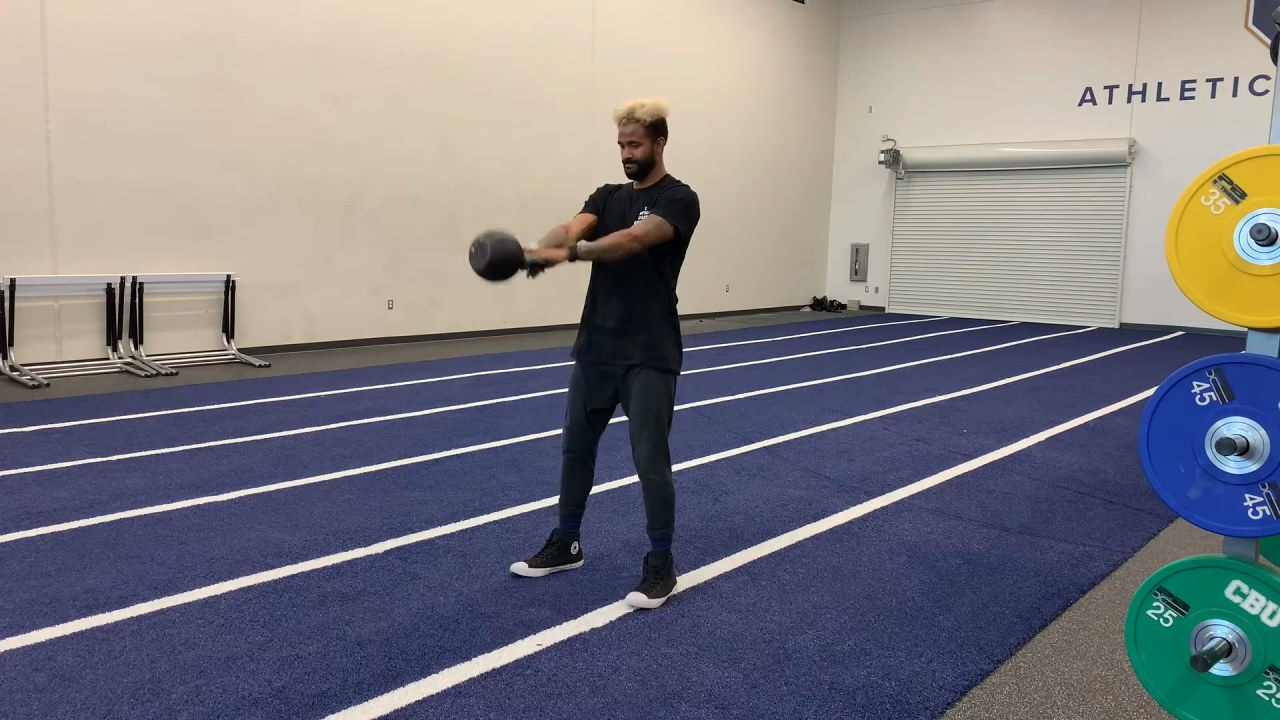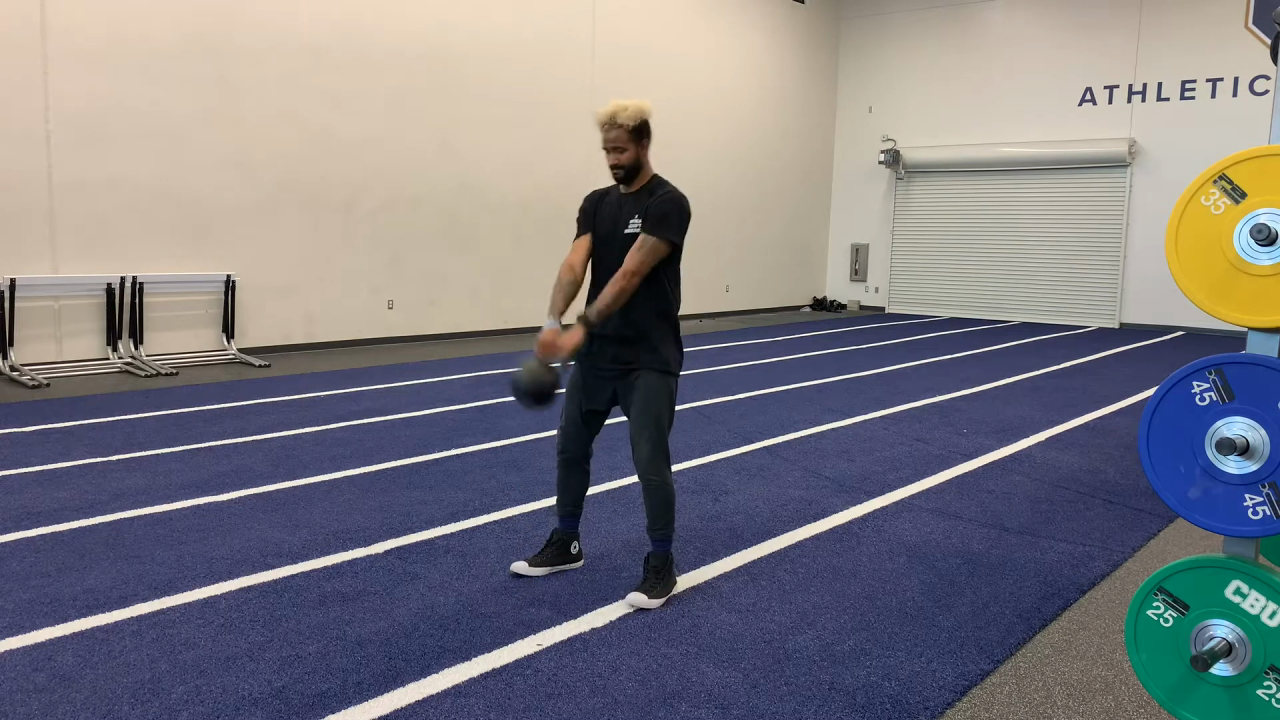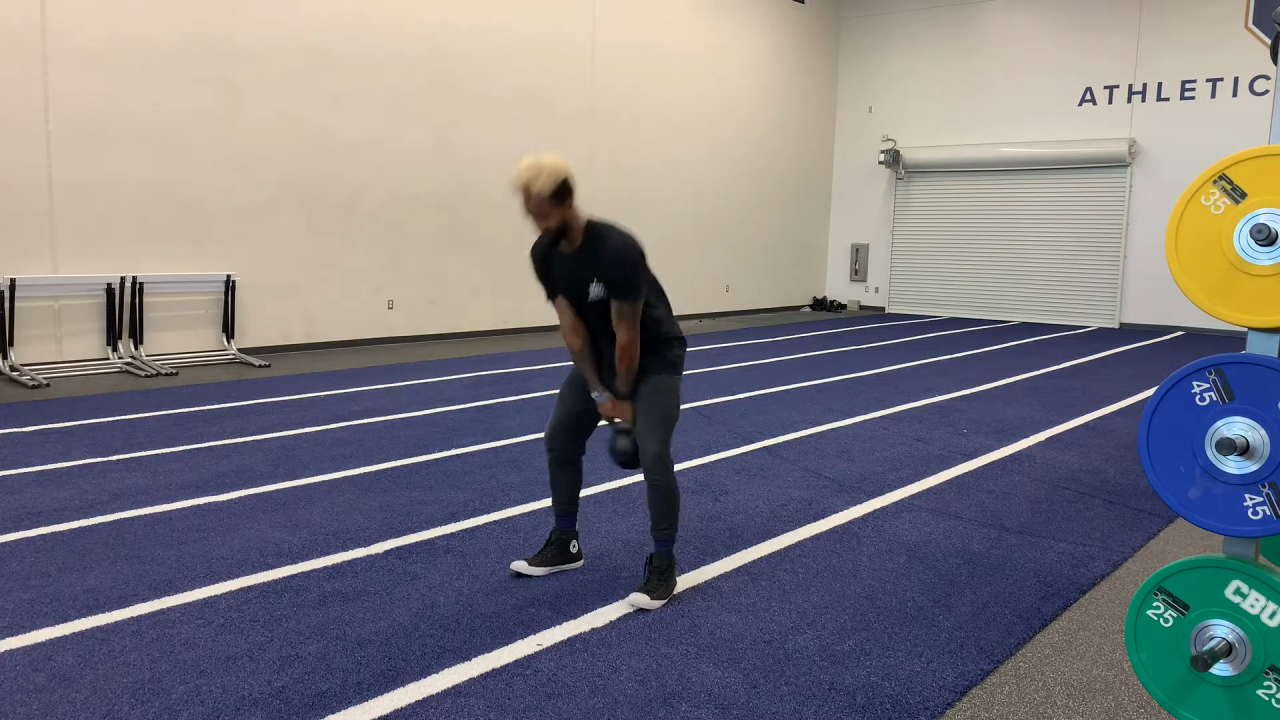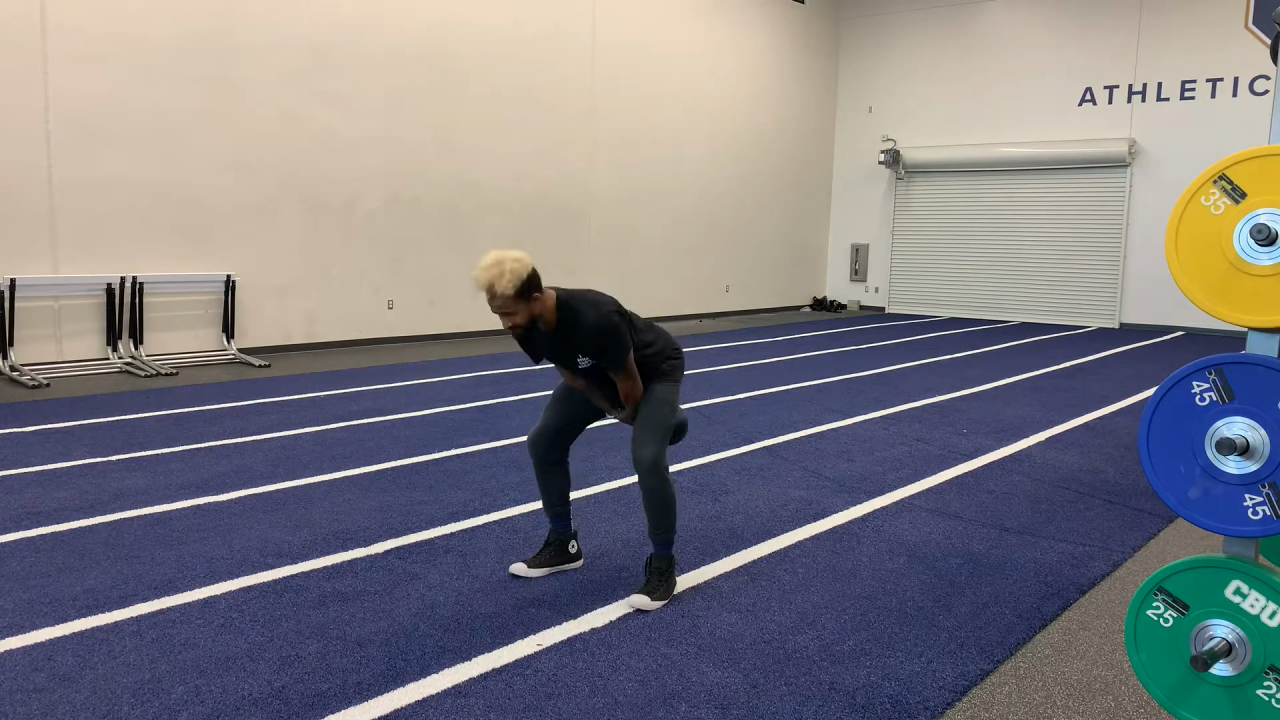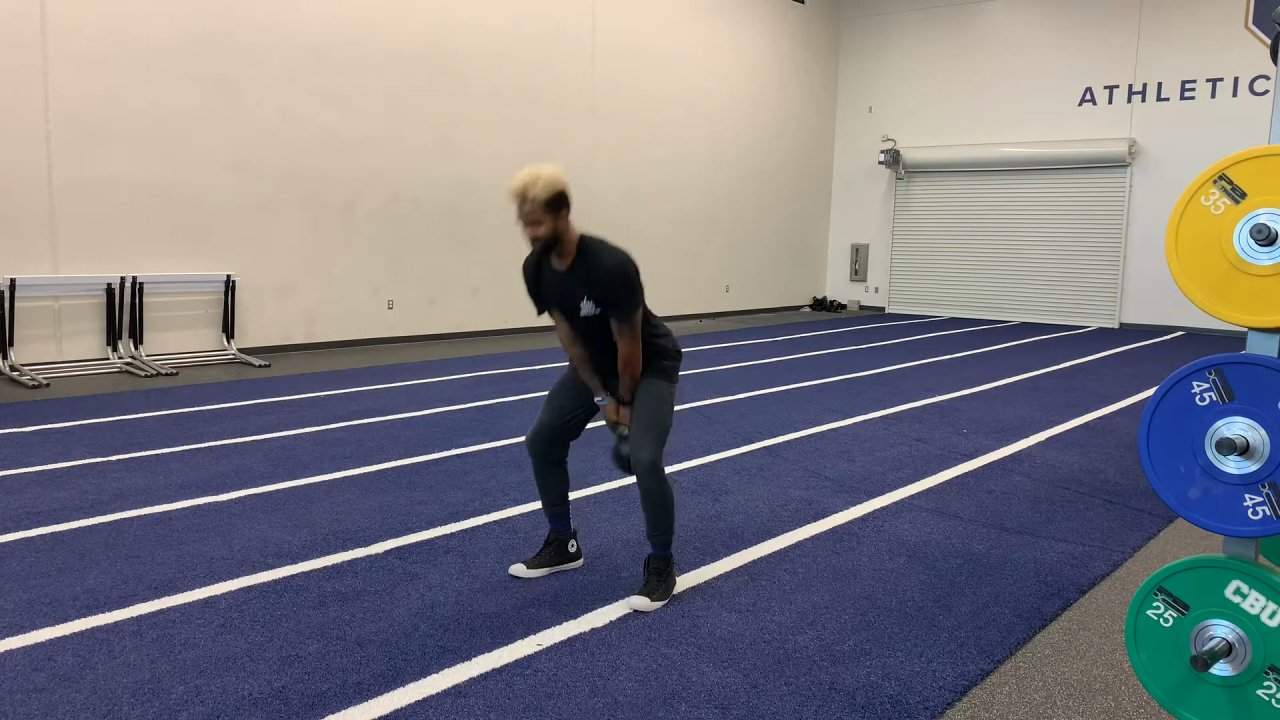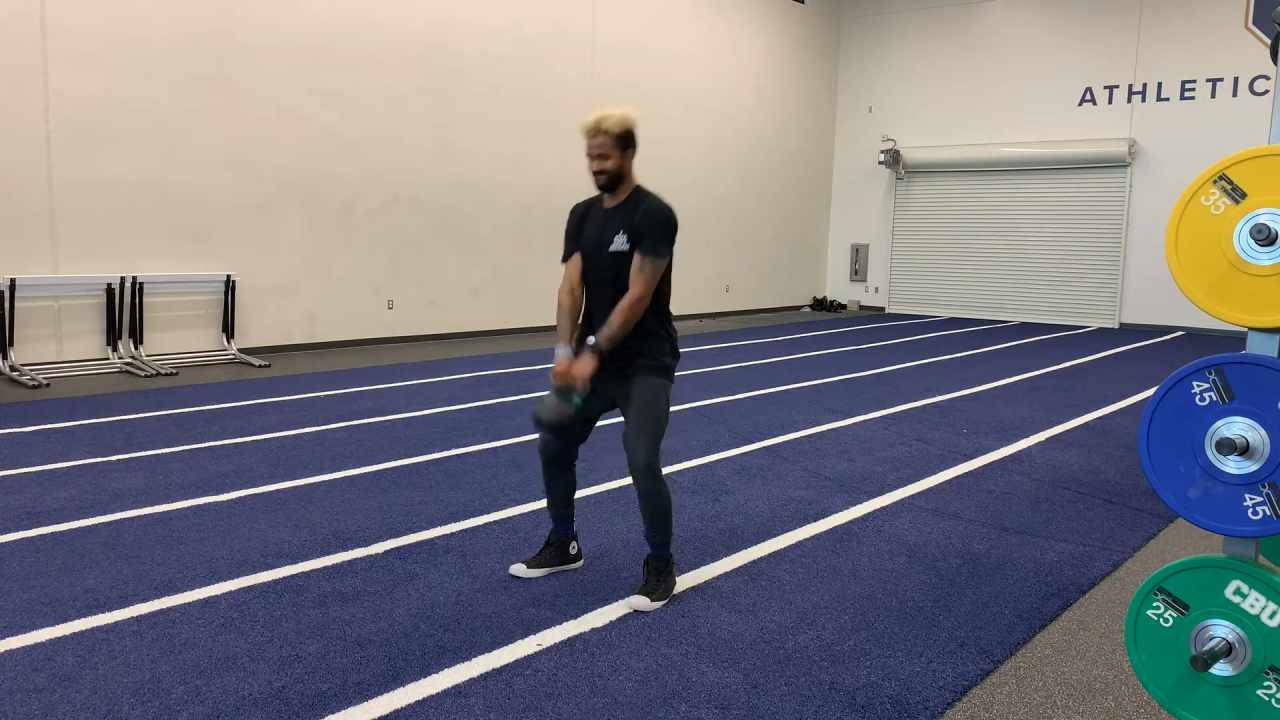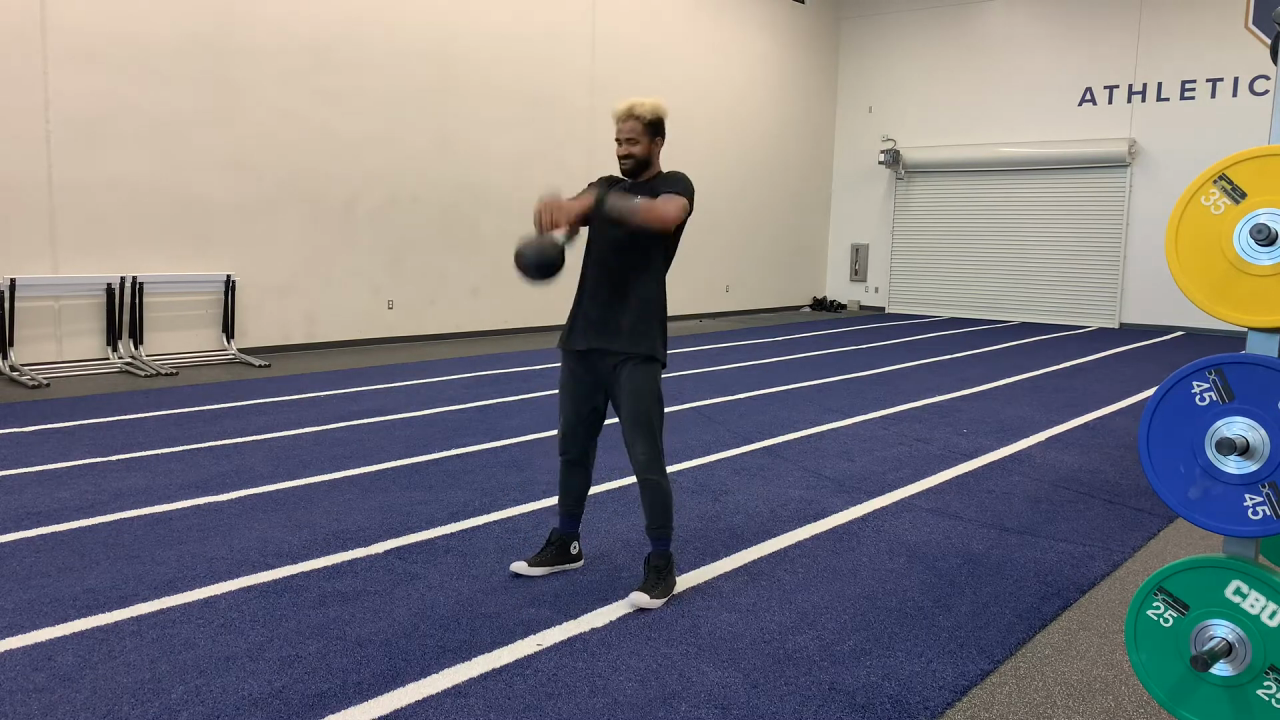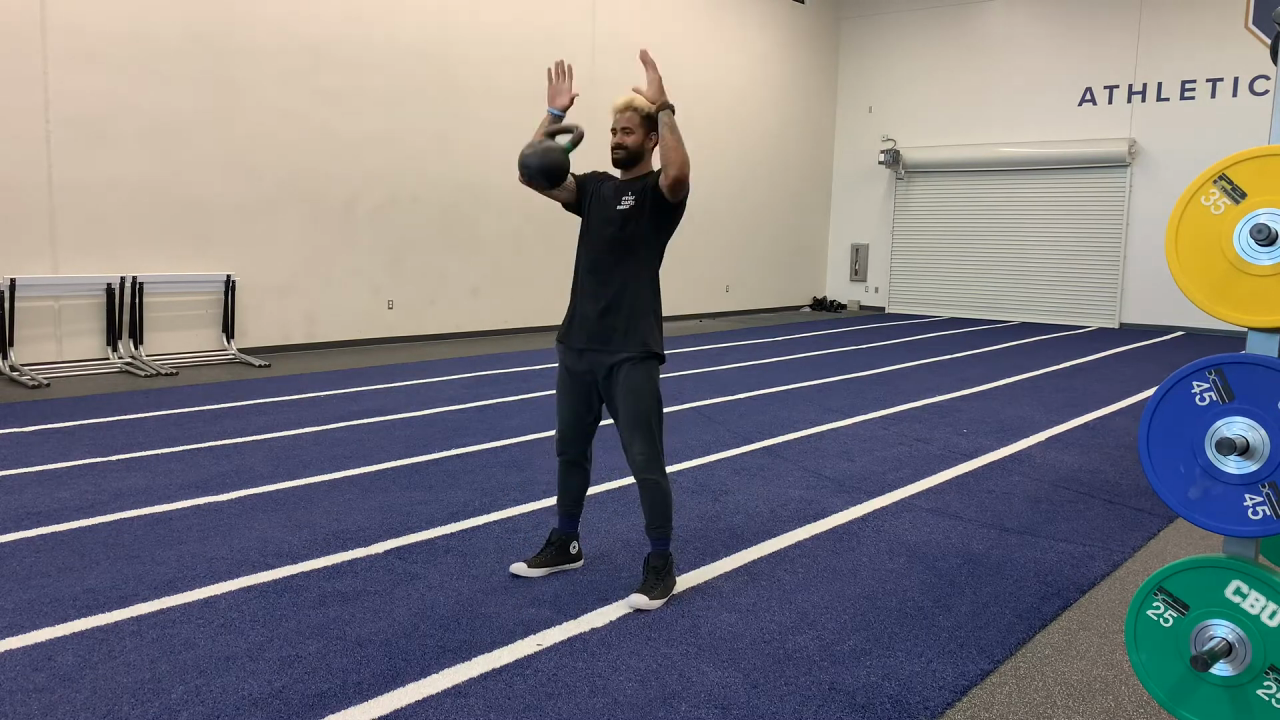
dt=0.2s
person 1, frame 1
left shoulder: (678, 199)
right shoulder: (607, 196)
left elbow: (633, 241)
right elbow: (574, 228)
left wrist: (567, 251)
right wrist: (541, 249)
left hip: (649, 355)
right hip: (596, 348)
left knee: (650, 460)
right knee: (576, 448)
left ankle: (660, 564)
right ankle: (565, 543)
person 1, frame 2
left shoulder: (666, 202)
right shoulder: (597, 200)
left elbow: (632, 273)
right elbow: (576, 262)
left wrist: (583, 327)
right wrist: (554, 322)
left hip: (648, 358)
right hip: (601, 341)
left knee: (649, 460)
right knee: (571, 445)
left ankle: (661, 564)
right ankle: (565, 544)
person 1, frame 3
left shoulder: (617, 249)
right shoulder: (544, 254)
left elbow: (628, 335)
right elbow: (571, 327)
left wrist: (625, 396)
right wrist: (598, 391)
left hip: (656, 356)
right hip: (599, 354)
left knee: (653, 454)
right knee: (559, 439)
left ankle: (662, 568)
right ankle: (564, 545)
person 1, frame 4
left shoulder: (596, 318)
right shoulder: (526, 328)
left elbow: (628, 384)
right elbow: (572, 374)
left wrist: (631, 417)
right wrist: (614, 410)
left hip: (653, 369)
left knee: (648, 456)
right knee: (544, 443)
left ankle: (663, 567)
right ankle: (562, 543)
person 1, frame 5
left shoulder: (612, 268)
right shoulder: (536, 268)
left elbow: (630, 349)
right elbow: (570, 339)
left wrist: (625, 401)
right wrist: (606, 399)
left hip: (651, 363)
right hip: (593, 367)
left knee: (645, 458)
right knee: (542, 440)
left ankle: (662, 565)
right ankle: (562, 543)
person 1, frame 6
left shoulder: (653, 214)
right shoulder: (582, 213)
left elbow: (638, 296)
right elbow: (572, 287)
left wrist: (594, 356)
right wrist: (566, 349)
left hip: (645, 360)
right hip: (592, 353)
left knee: (643, 459)
right knee: (553, 444)
left ankle: (660, 565)
right ankle: (564, 543)
person 1, frame 7
left shoulder: (672, 187)
right shoulder: (603, 187)
left elbow: (664, 217)
right elbow: (563, 216)
left wrist: (598, 204)
right wrist: (553, 210)
left hip: (635, 351)
right hip: (582, 344)
left knee: (645, 457)
right knee: (573, 449)
left ankle: (661, 564)
right ankle: (566, 543)
person 1, frame 8
left shoulder: (659, 190)
right shoulder: (593, 187)
left elbow: (679, 172)
right elbow: (533, 175)
left wrist: (661, 106)
right wrist: (555, 112)
left hip: (630, 351)
right hip: (577, 346)
left knee: (644, 458)
right knee: (570, 449)
left ankle: (661, 565)
right ankle: (565, 543)
